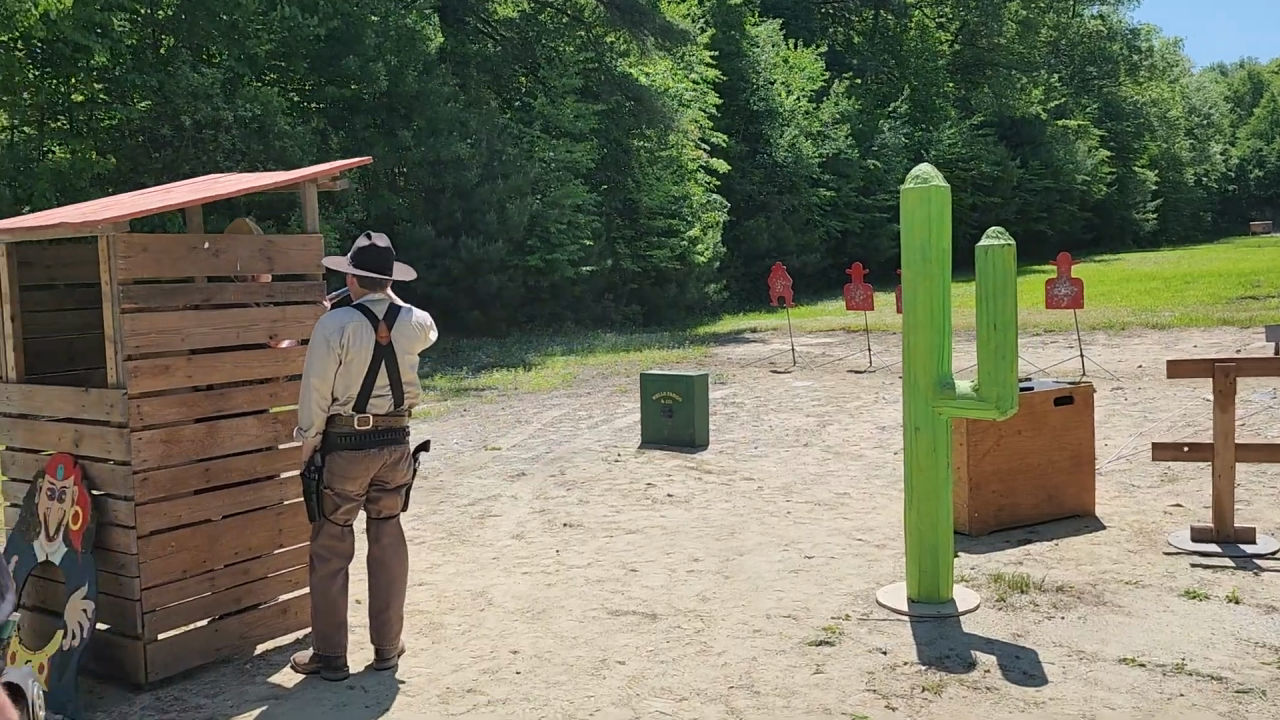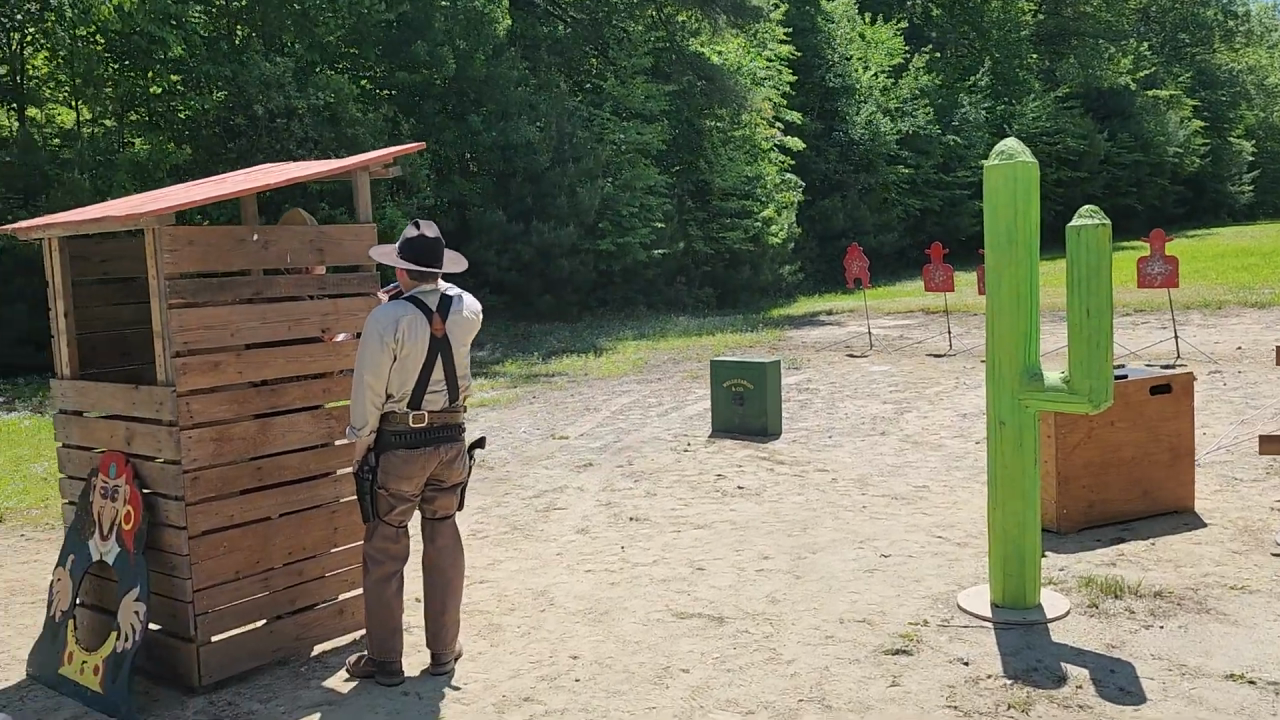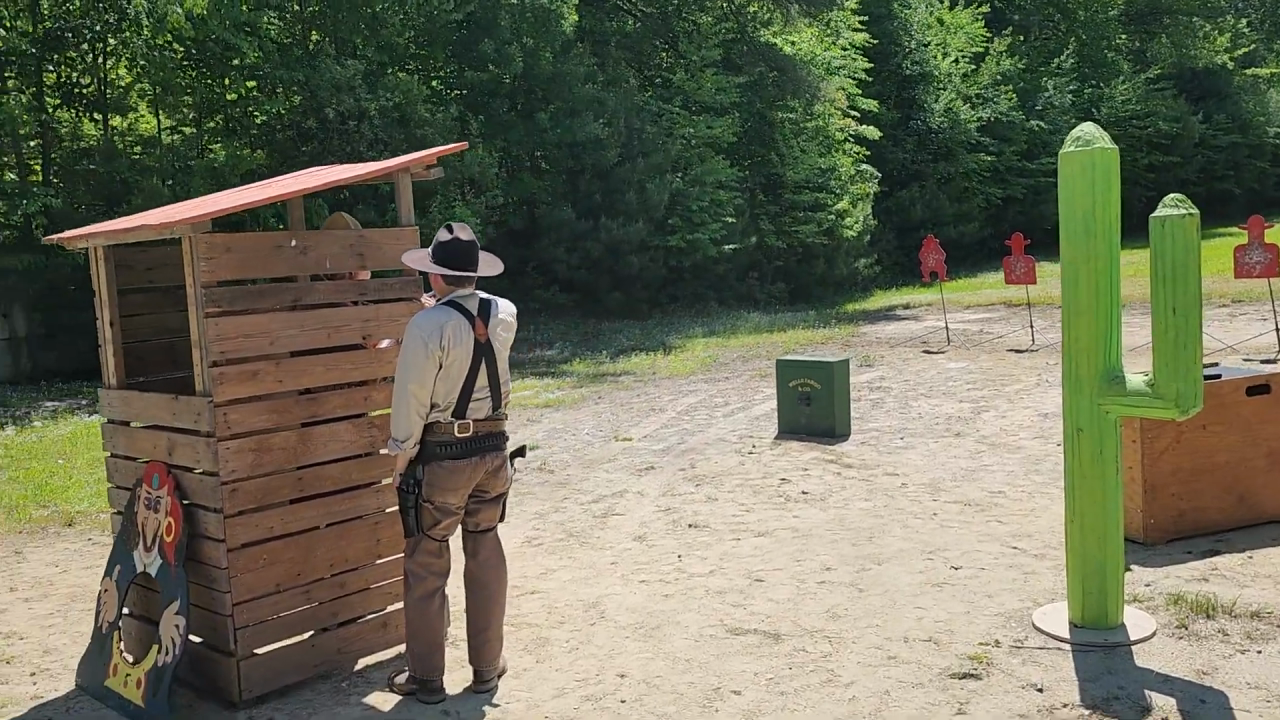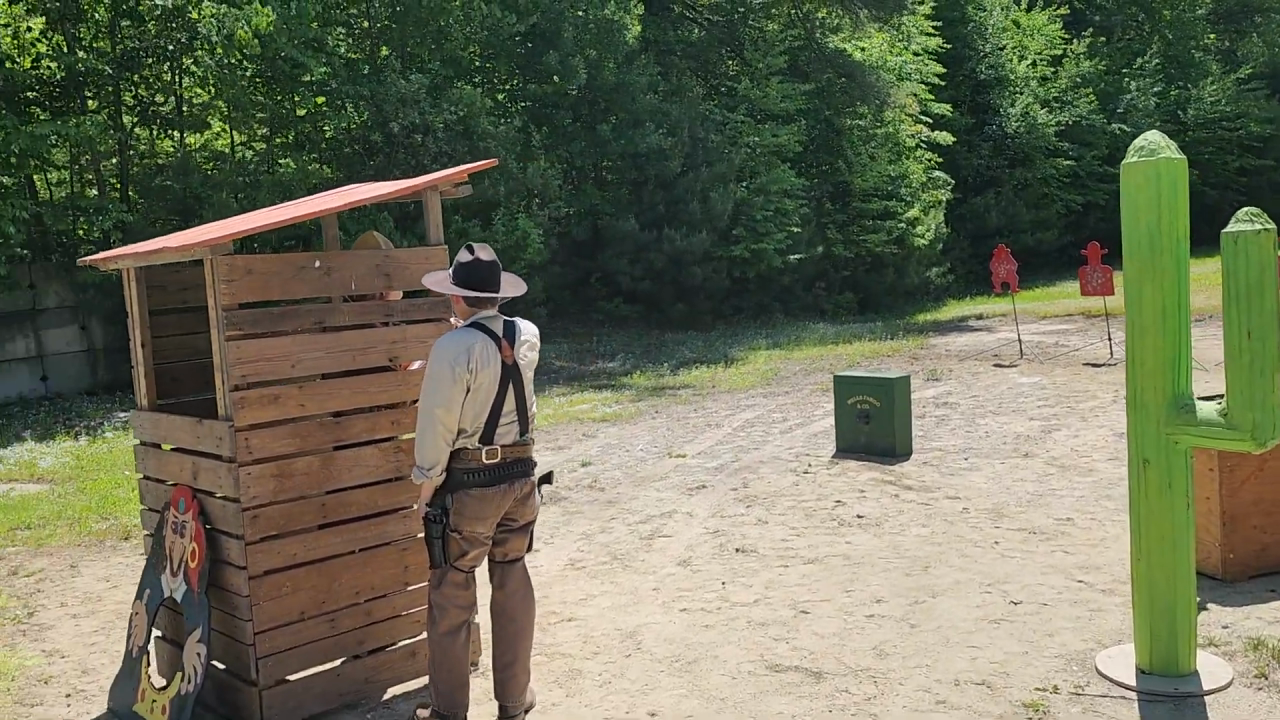
dt=0.4s
person 1, frame 1
left shoulder: (335, 323)
right shoulder: (415, 322)
left elbow: (315, 394)
left wrist: (308, 447)
right wrist: (389, 297)
left hip: (345, 446)
right hip: (394, 444)
left knee: (330, 551)
right knee: (388, 544)
left ankle: (330, 655)
right ankle: (387, 646)
person 1, frame 2
left shoulder: (387, 317)
right shoulder: (467, 310)
left elbow: (368, 391)
left wrist: (360, 445)
right wrist: (436, 282)
left hip: (399, 445)
right hip: (449, 441)
left knee: (384, 552)
right knee: (444, 544)
left ankle: (385, 659)
right ankle: (443, 650)
person 1, frame 3
left shoulder: (428, 324)
right shoulder: (504, 314)
left elbow: (411, 400)
left wrist: (402, 458)
right wrist: (463, 288)
left hip: (441, 456)
right hip: (491, 450)
left knee: (426, 565)
right knee: (486, 556)
left ankle: (426, 677)
right ankle: (487, 666)
person 1, frame 4
left shoulder: (453, 346)
right shoulder: (528, 336)
left elbow: (436, 426)
left wrist: (427, 486)
left hip: (468, 483)
right hip: (519, 476)
left knee: (452, 595)
right knee: (513, 584)
